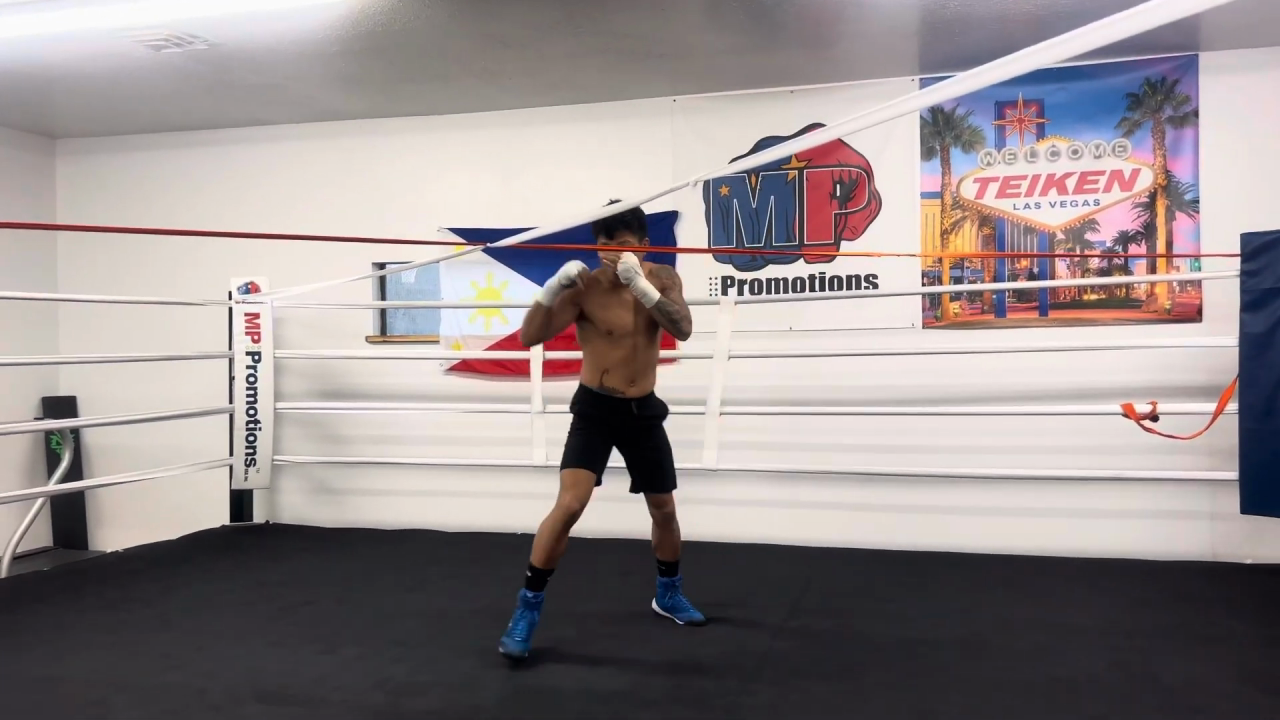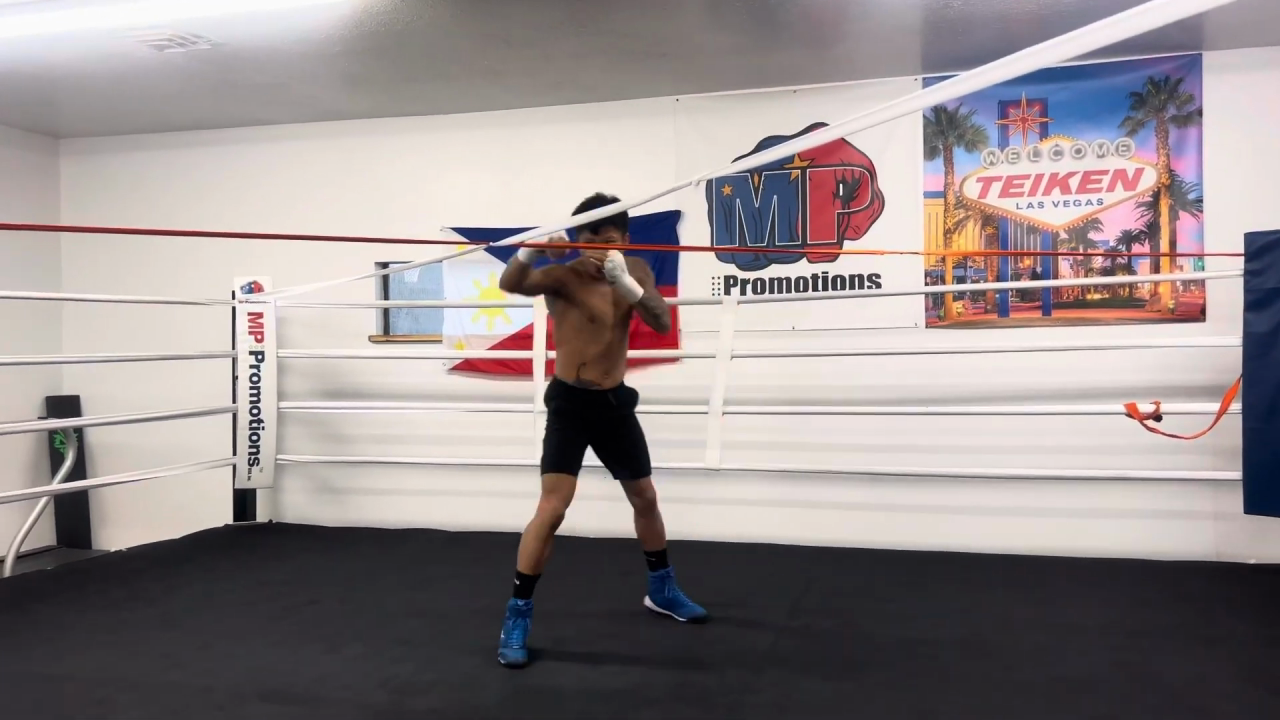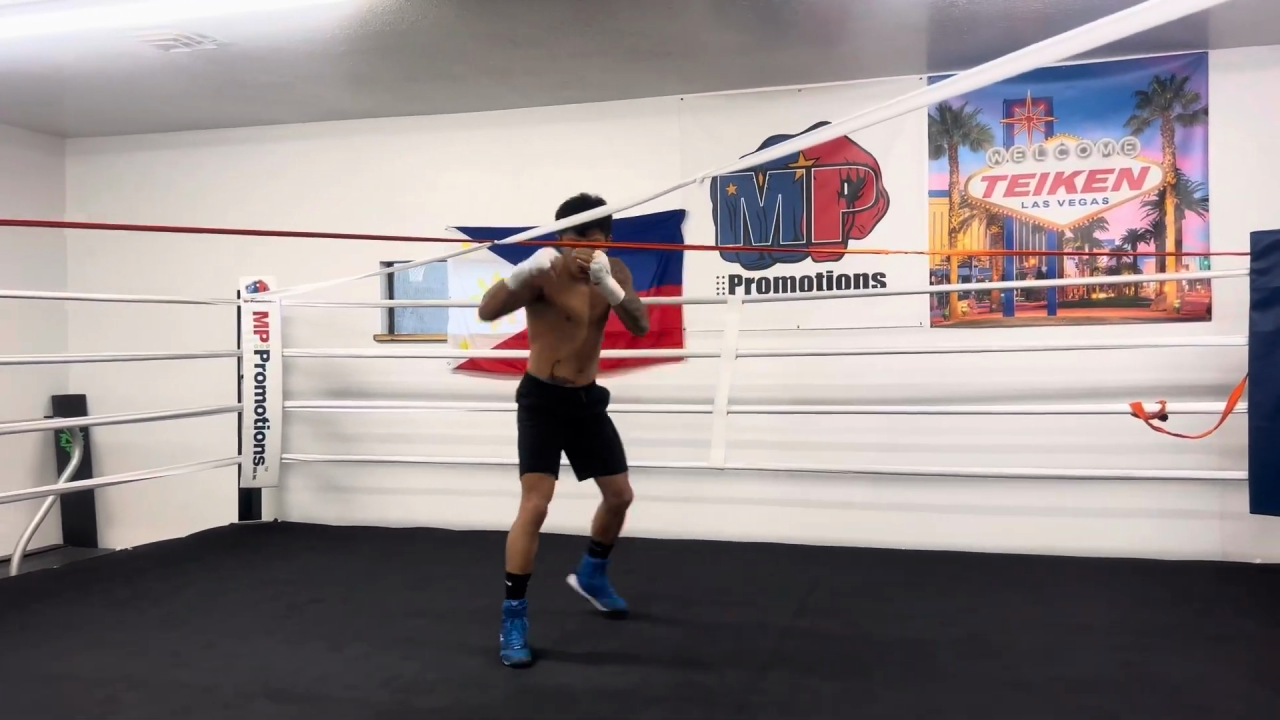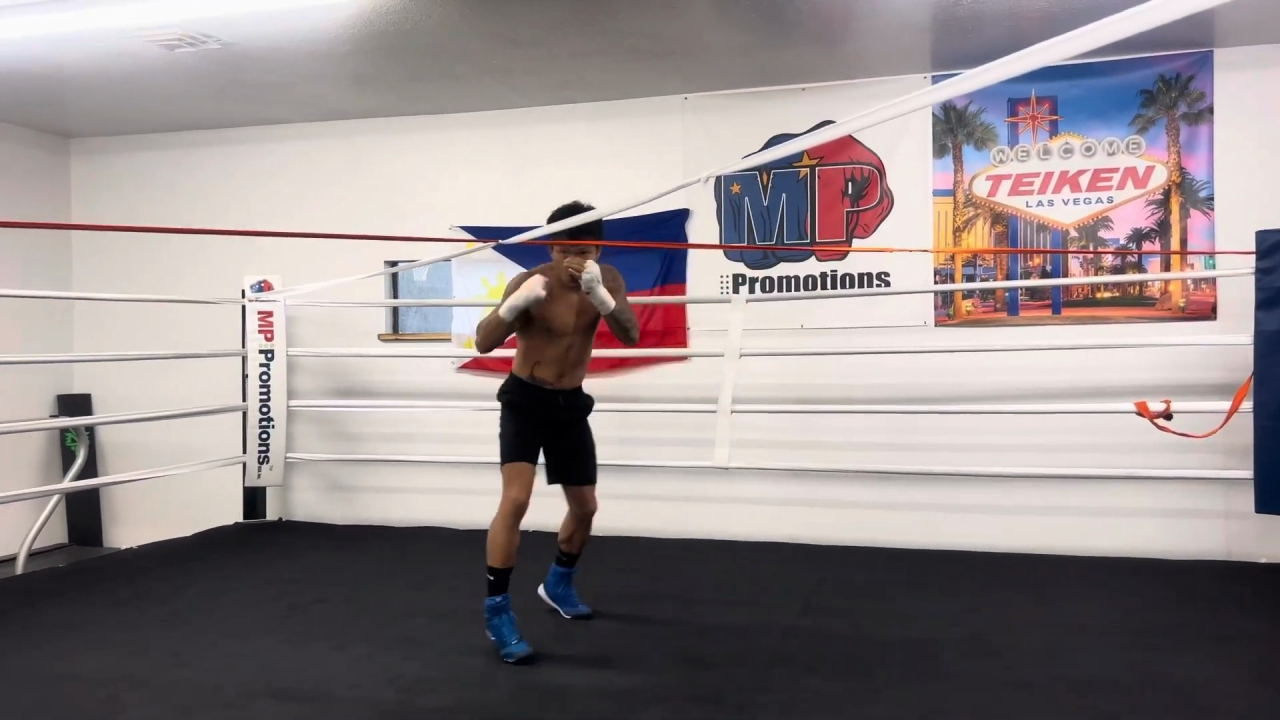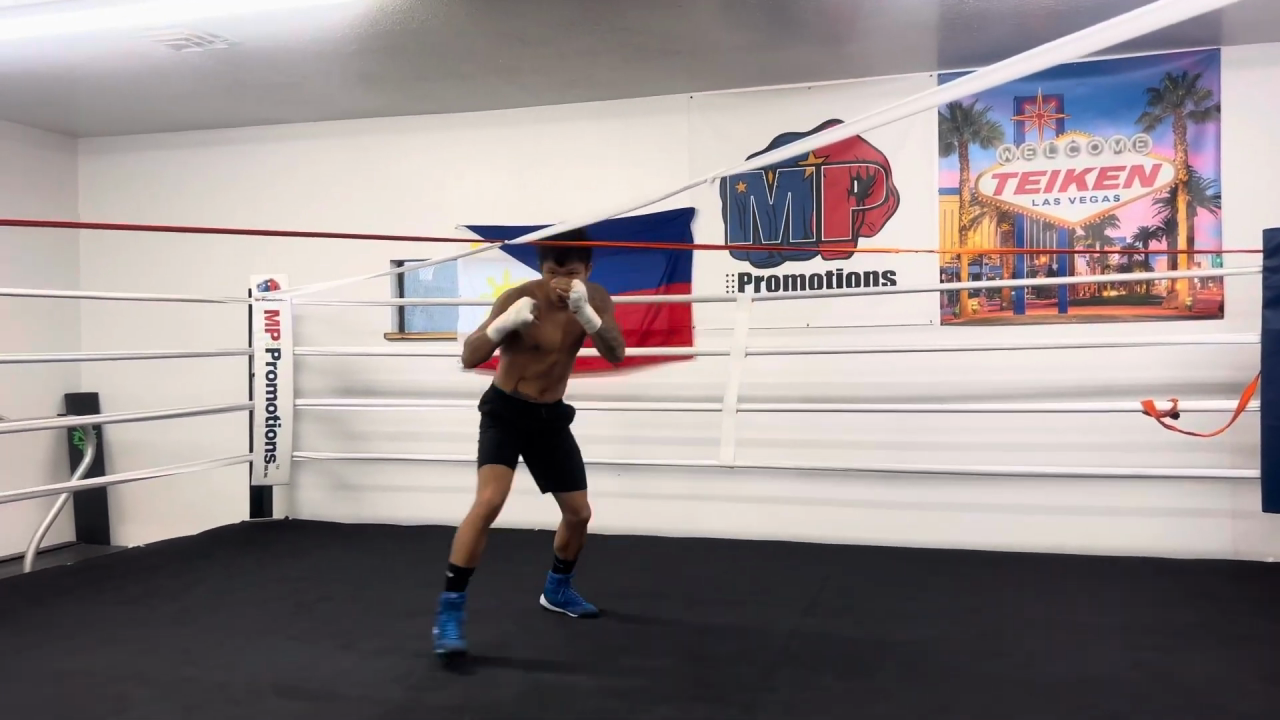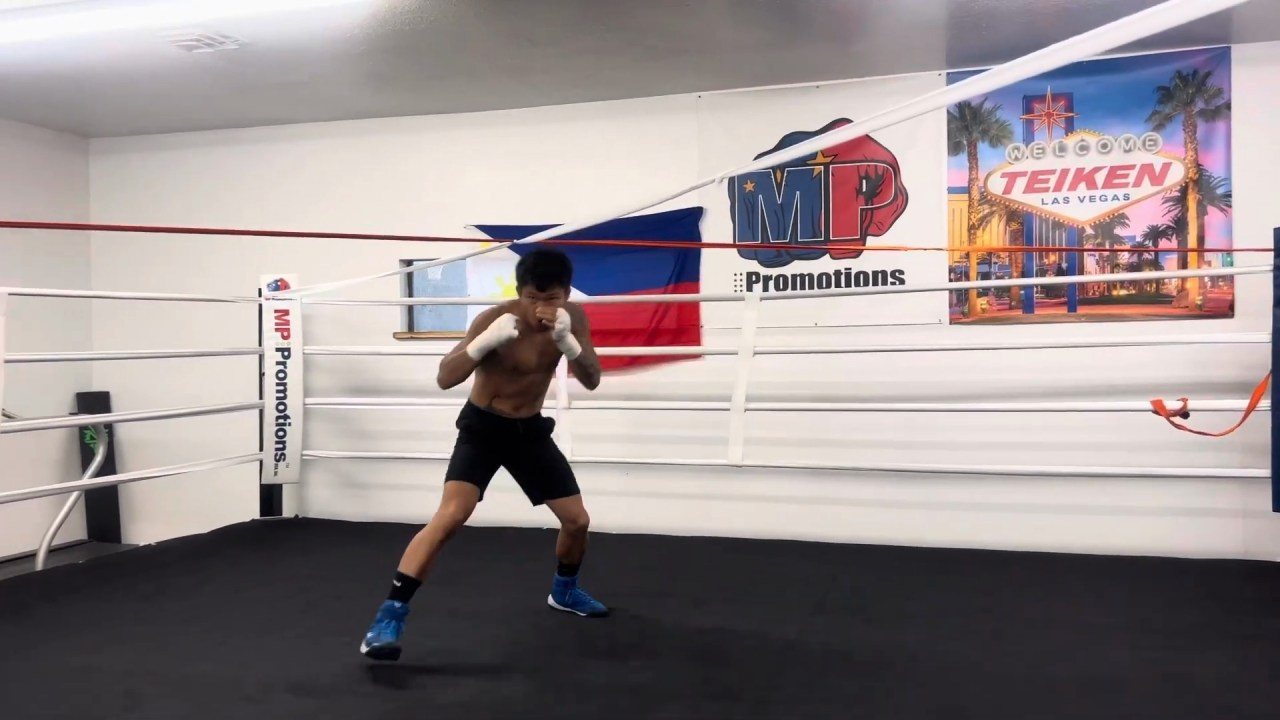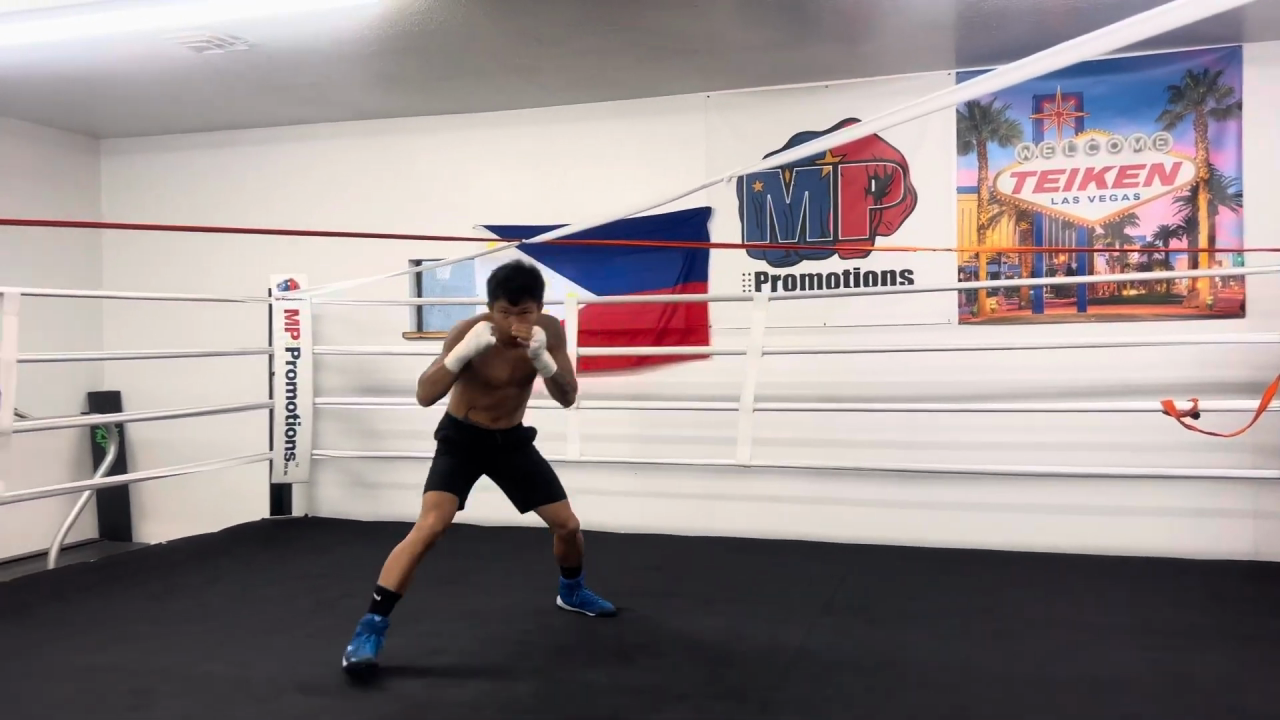
dt=0.1s
person 1, frame 1
left shoulder: (662, 277)
right shoulder: (583, 287)
left elbow: (682, 328)
right elbow: (531, 334)
left wrist: (642, 286)
right wrist: (556, 286)
left hip: (643, 411)
right hip: (594, 408)
left knee: (664, 511)
right knee: (568, 507)
left ankle: (668, 594)
right ankle: (526, 611)
person 1, frame 2
left shoulder: (636, 270)
right shoulder: (562, 276)
left elbow: (662, 323)
right elbow: (511, 284)
left wrist: (625, 280)
right wrist: (532, 250)
left hip: (615, 400)
right hip: (571, 402)
left knee: (645, 498)
right knee: (551, 509)
left ankle: (663, 589)
right ankle: (517, 616)
person 1, frame 3
left shoulder: (614, 270)
right shoulder: (543, 275)
left elbow: (640, 325)
right elbow: (488, 312)
left wrist: (607, 284)
right wrist: (524, 271)
left hip: (586, 399)
right hip: (541, 399)
left knee: (619, 496)
right knee: (535, 509)
left ankle: (592, 575)
right ankle: (513, 615)
person 1, frame 4
left shoulder: (607, 279)
right shoulder: (529, 283)
left elbow: (631, 336)
right elbow: (483, 343)
left wrist: (598, 293)
right wrist: (515, 304)
left hip: (571, 403)
right hip: (524, 399)
left knee: (585, 505)
right knee: (515, 501)
left ankle: (557, 584)
right ankle: (497, 612)
person 1, frame 5
left shoulder: (595, 298)
right shoulder: (518, 300)
left elbow: (616, 360)
right elbow: (469, 359)
left wrist: (588, 316)
right wrist: (505, 322)
left hip: (551, 416)
right hip: (507, 411)
left knee: (579, 512)
right knee: (488, 503)
left ankle: (557, 588)
right ankle: (450, 610)
person 1, frame 6
left shoulder: (573, 316)
right shoulder: (493, 319)
left elbow: (591, 380)
right elbow: (445, 379)
left wrist: (569, 342)
right wrist: (485, 342)
left hip: (530, 430)
right hip: (482, 427)
left knee: (577, 519)
right knee: (449, 518)
left ankle: (566, 590)
right ankle: (389, 619)
person 1, frame 7
left shoulder: (551, 330)
right shoulder: (467, 330)
left elbow: (567, 397)
right elbow: (424, 395)
left wrist: (544, 358)
right wrist: (462, 352)
left hip: (512, 441)
right hip: (460, 438)
left knee: (567, 526)
right knee: (428, 529)
left ankle: (573, 591)
right ankle: (369, 630)
